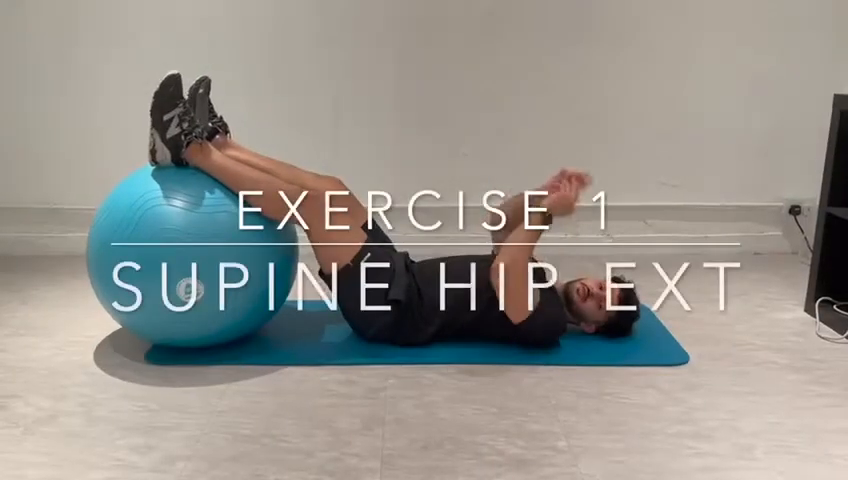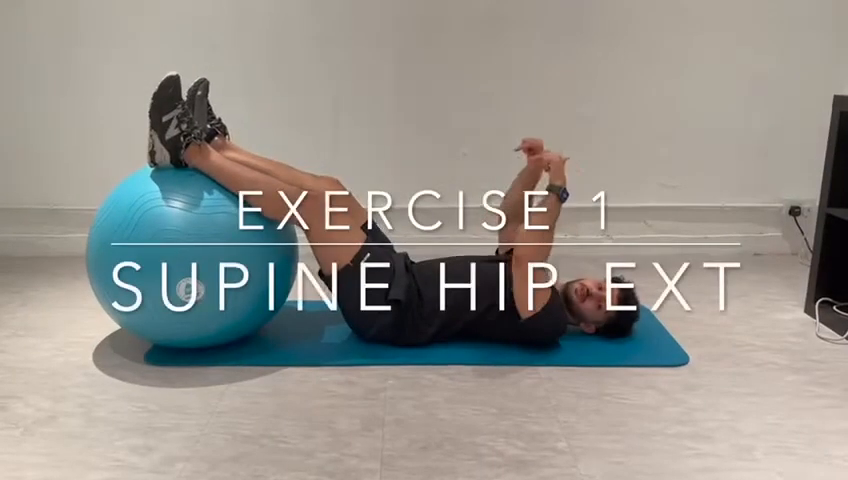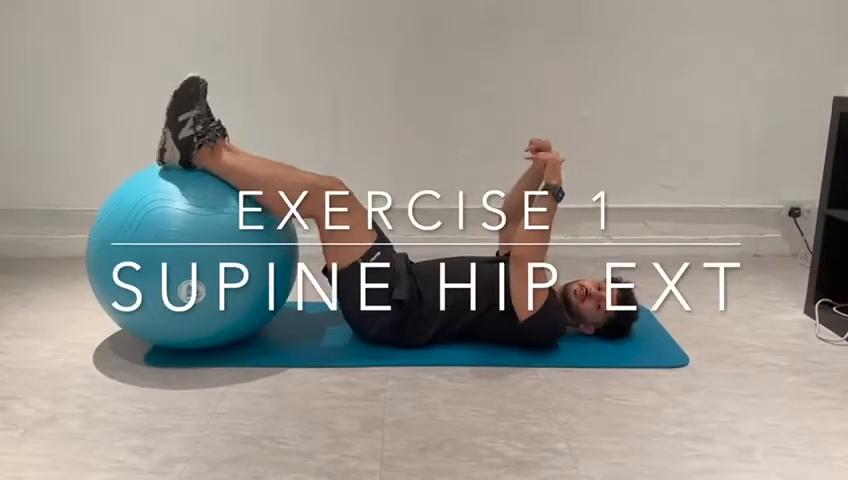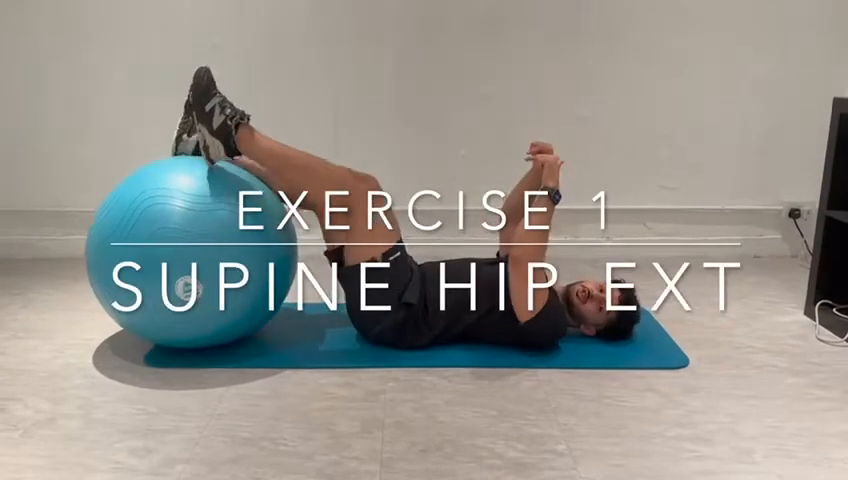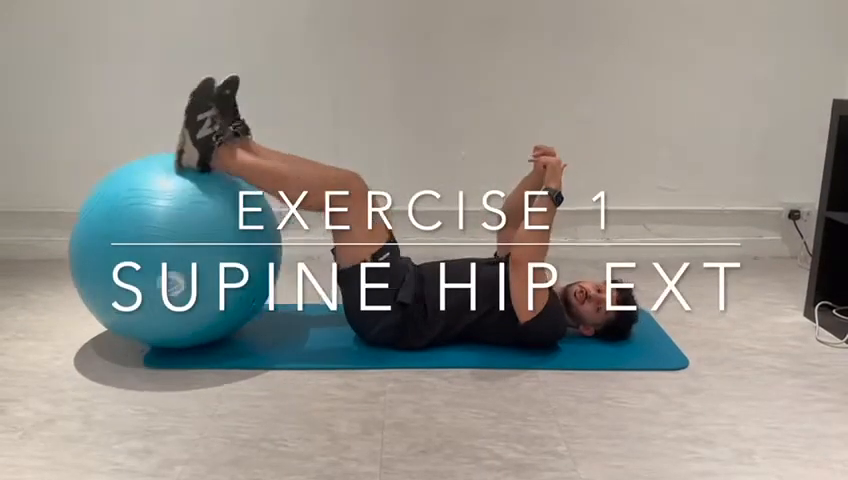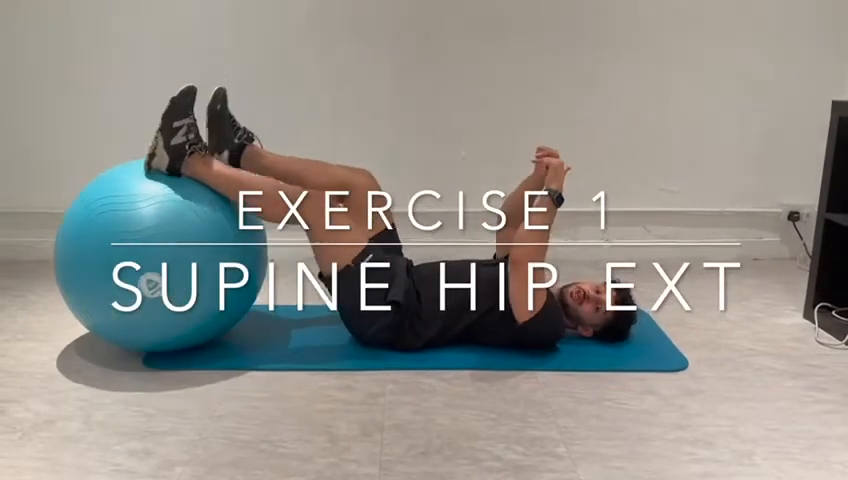
dt=0.3s
person 1, frame 1
left shoulder: (546, 322)
right shoulder: (539, 281)
left elbow: (501, 272)
right elbow: (502, 222)
left wrist: (544, 215)
right wrist: (548, 199)
left hip: (392, 310)
right hip: (402, 279)
left knee: (316, 203)
right knee: (329, 190)
left ankle: (190, 149)
right ankle: (214, 141)
person 1, frame 2
left shoulder: (547, 321)
right shoulder: (539, 290)
left elbow: (528, 259)
right elbow: (510, 221)
left wrist: (557, 191)
right wrist: (534, 168)
left hip: (391, 311)
right hip: (400, 281)
left knee: (315, 203)
right knee: (329, 191)
left ankle: (189, 151)
right ankle: (216, 144)
person 1, frame 3
left shoulder: (544, 322)
right shoulder: (535, 290)
left elbow: (523, 256)
right elbow: (510, 221)
left wrist: (552, 191)
right wrist: (538, 169)
left hip: (390, 312)
right hip: (400, 281)
left knee: (327, 197)
right knee: (330, 191)
left ankle: (198, 152)
right ankle: (214, 146)
person 1, frame 4
left shoulder: (548, 324)
right shoulder: (538, 291)
left elbow: (525, 258)
right elbow: (511, 222)
left wrist: (550, 194)
right wrist: (535, 174)
left hip: (394, 313)
right hip: (399, 293)
left knee: (362, 189)
right knee: (329, 192)
left ankle: (235, 135)
right ankle: (223, 143)
person 1, frame 5
left shoulder: (547, 324)
right shoulder: (540, 293)
left elbow: (525, 258)
right elbow: (510, 222)
left wrist: (552, 195)
right wrist: (537, 175)
left hip: (391, 313)
right hip: (403, 287)
left knee: (346, 191)
right knee: (341, 187)
left ankle: (217, 152)
right ankle: (234, 143)
person 1, frame 6
left shoulder: (544, 325)
right shoulder: (536, 291)
left elbow: (525, 260)
right elbow: (508, 222)
left wrist: (552, 196)
right wrist: (538, 177)
left hip: (387, 314)
right hip: (396, 284)
left knee: (313, 202)
right knee: (359, 181)
left ankle: (188, 160)
right ankle: (239, 150)
